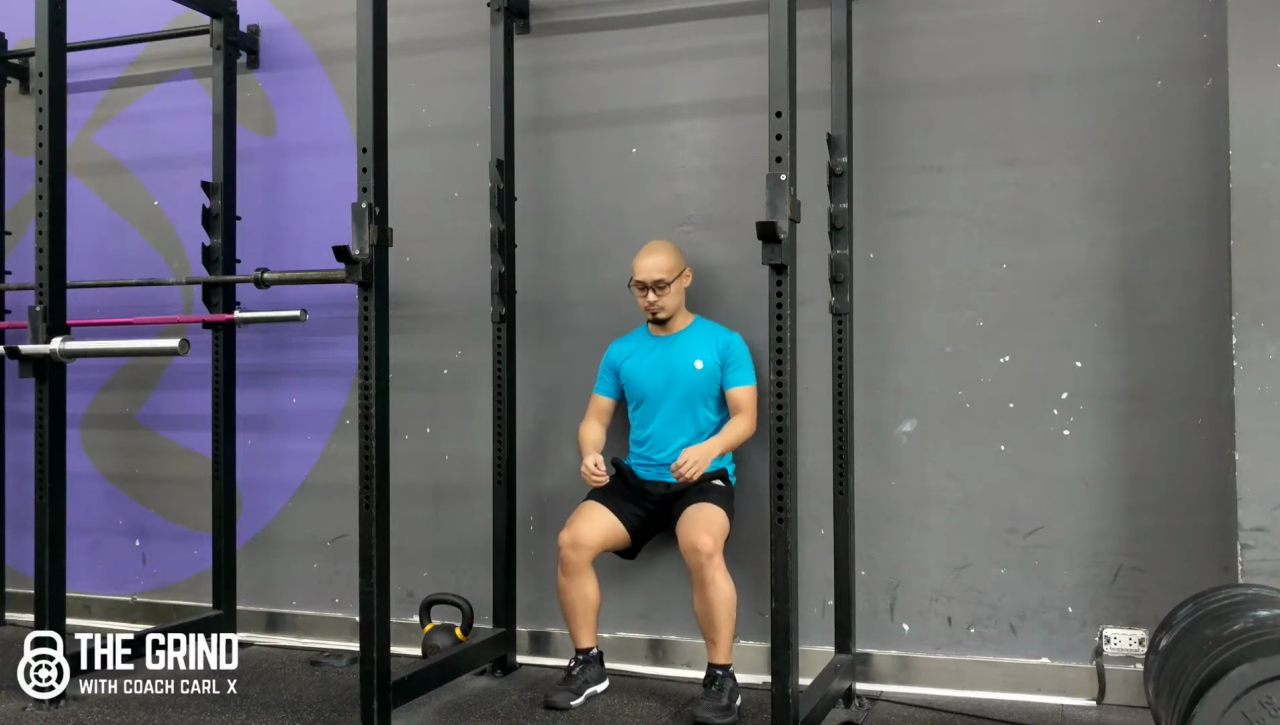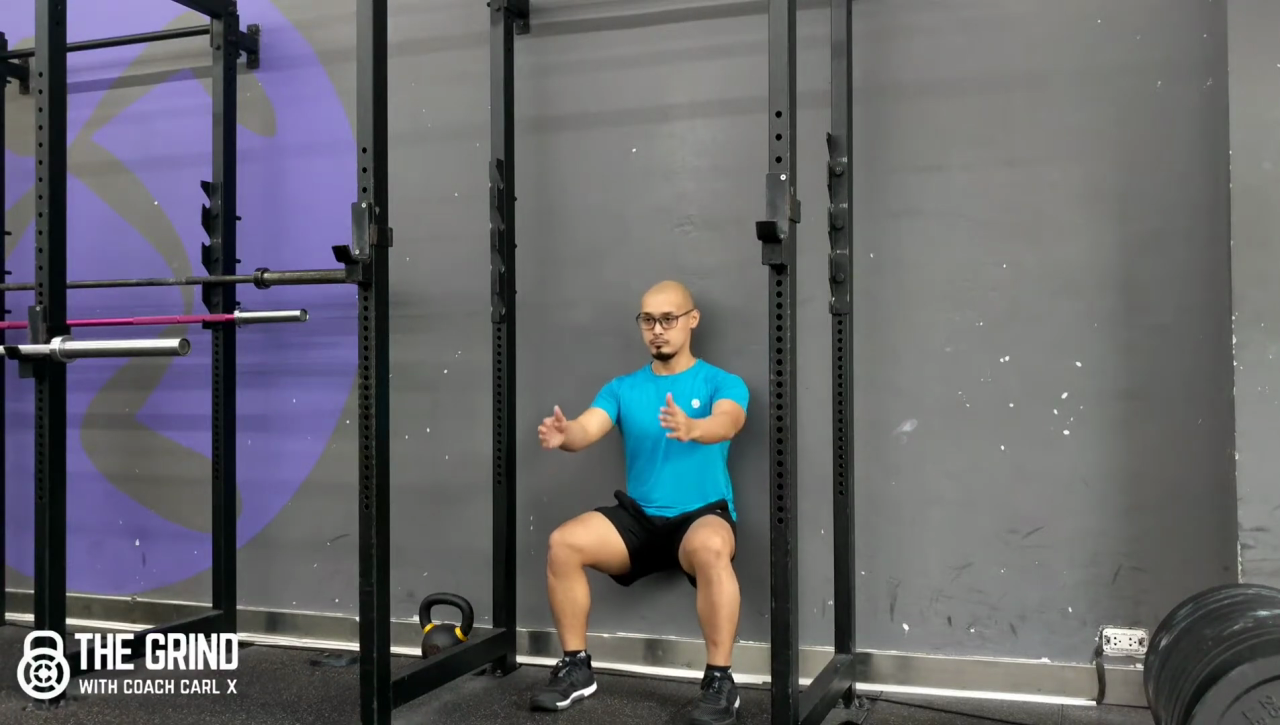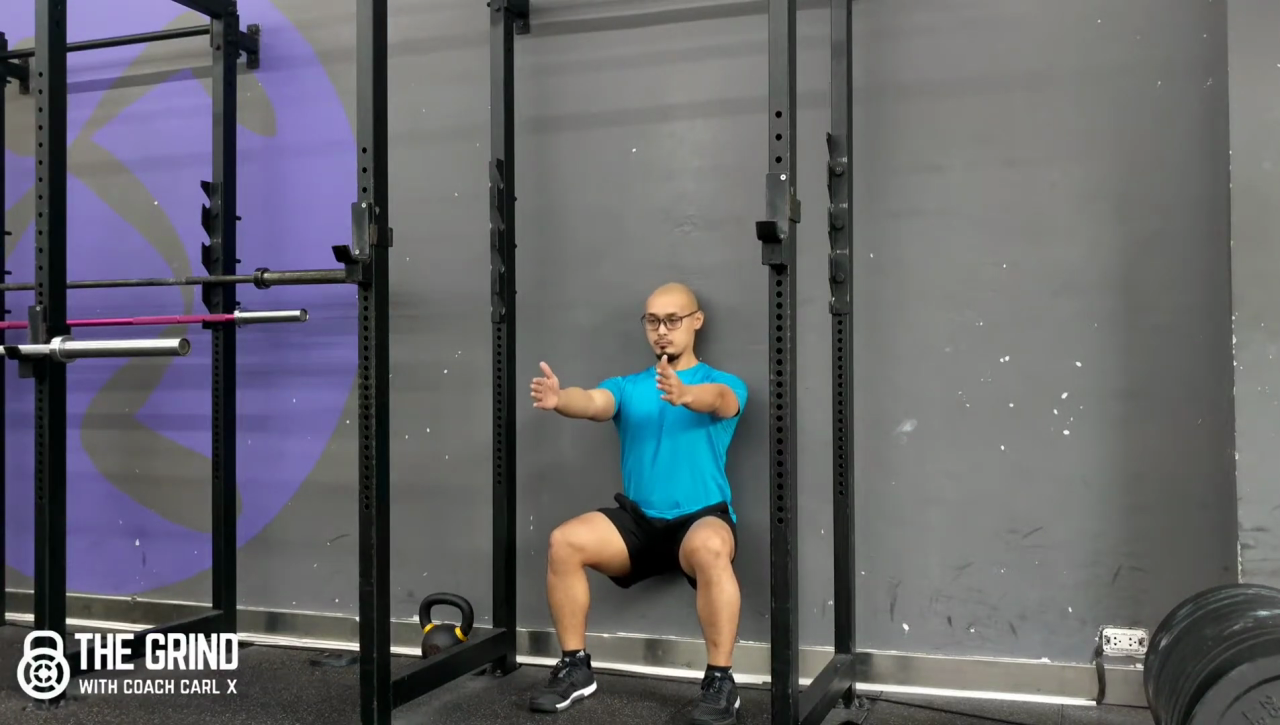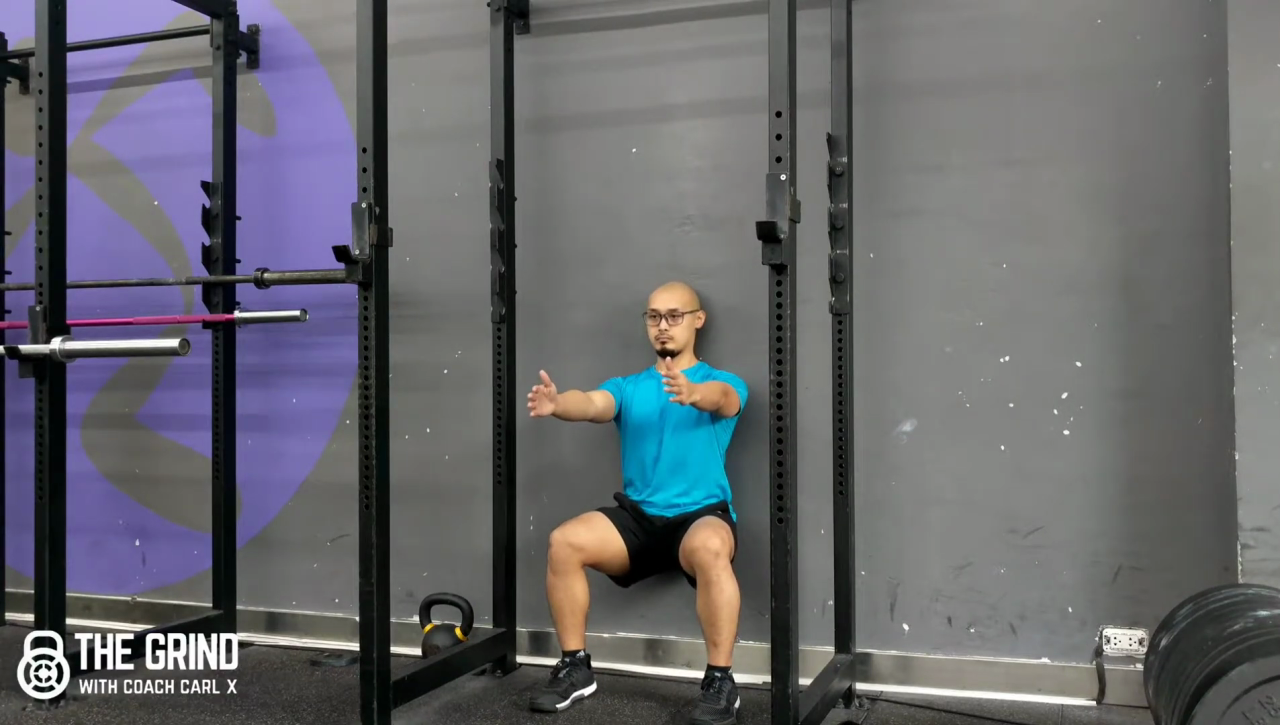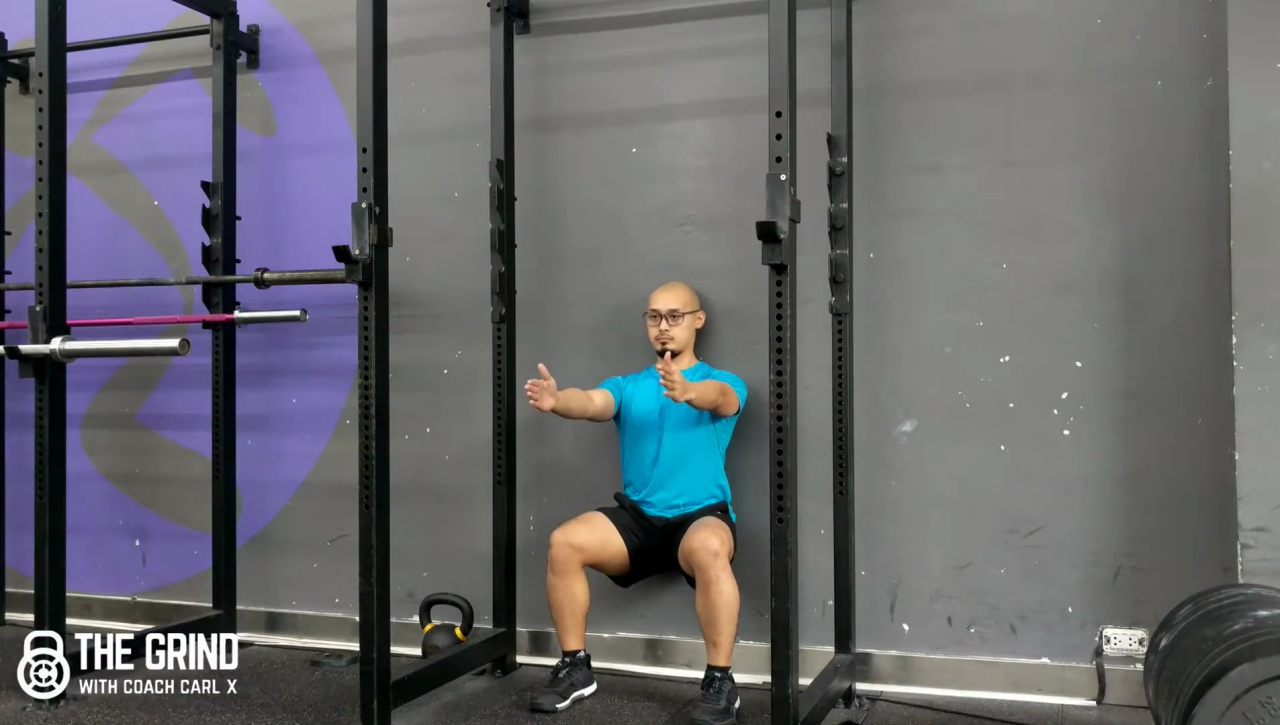
dt=1s
person 1, frame 1
left shoulder: (724, 343)
right shoulder: (621, 351)
left elbow: (745, 416)
right elbow: (595, 419)
left wrist: (709, 449)
right wrist: (591, 454)
left hip: (702, 478)
right hip: (636, 479)
left knee: (702, 547)
right knee: (572, 541)
left ankle: (721, 677)
right ankle: (588, 664)
person 1, frame 2
left shoulder: (722, 383)
right shoulder: (622, 388)
left elbow: (727, 423)
right elbow: (588, 428)
left wrist: (691, 428)
right wrist: (564, 435)
left hip: (702, 515)
right hip: (639, 516)
left knee: (710, 549)
right knee: (562, 543)
left ankle: (720, 681)
right ankle: (575, 667)
person 1, frame 3
left shoulder: (724, 384)
right shoulder: (626, 387)
left elbow: (714, 399)
right elbow: (592, 402)
left wrist: (684, 394)
right wrist: (559, 399)
left hip: (701, 517)
right hip: (638, 519)
left knee: (708, 549)
right knee: (563, 542)
left ankle: (720, 681)
right ankle: (574, 667)
person 1, frame 4
left shoulder: (724, 383)
right shoulder: (626, 387)
left elbow: (719, 397)
right elbow: (592, 404)
left wrist: (691, 392)
right wrist: (557, 404)
left hip: (701, 514)
right hip: (637, 516)
left knee: (708, 549)
right knee: (563, 542)
left ankle: (720, 681)
right ankle: (575, 667)
person 1, frame 5
left shoulder: (725, 383)
right shoulder: (627, 386)
left elbow: (716, 396)
right elbow: (592, 402)
left wrist: (687, 391)
right wrist: (556, 400)
left hip: (701, 515)
right hip: (637, 516)
left knee: (707, 550)
right knee: (563, 542)
left ankle: (720, 681)
right ankle: (575, 667)
